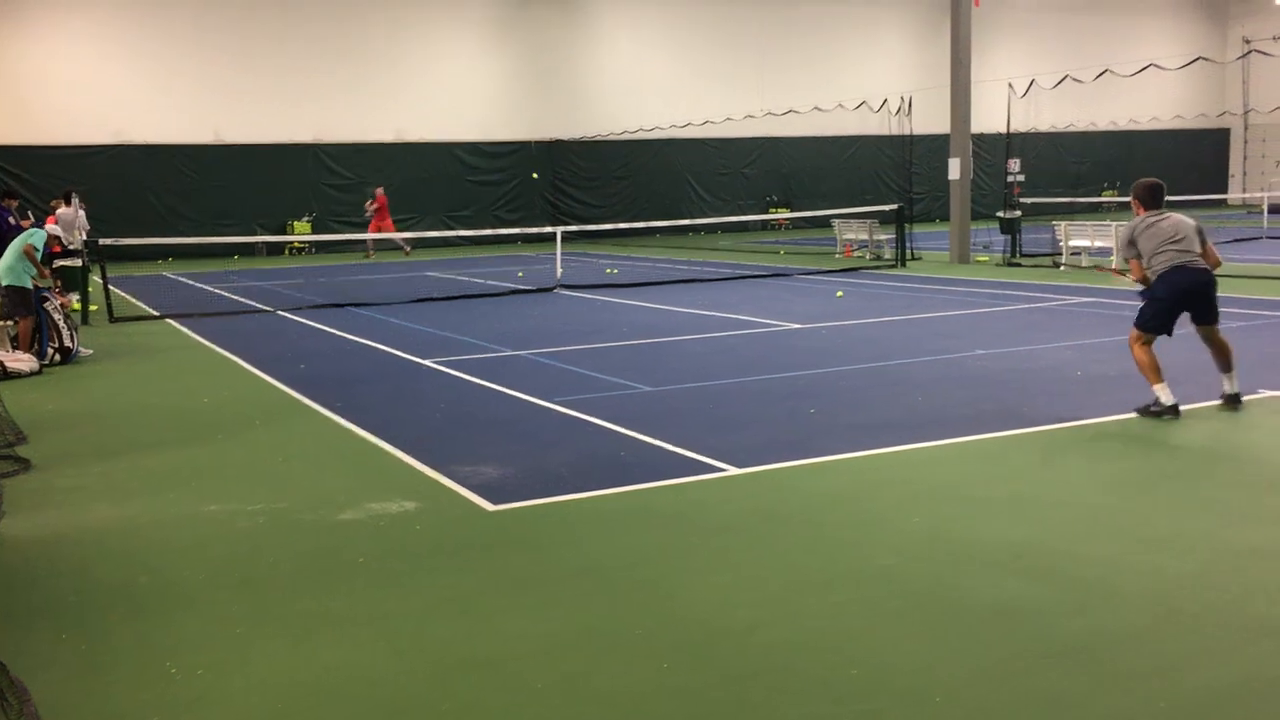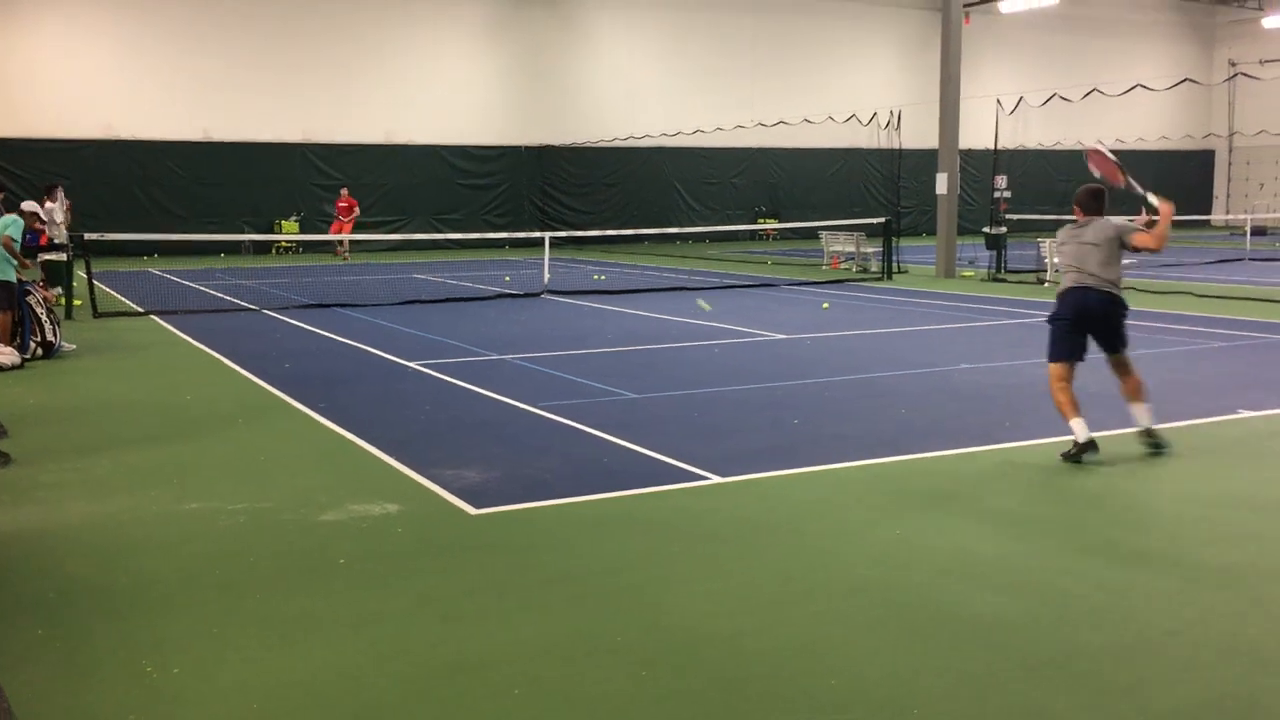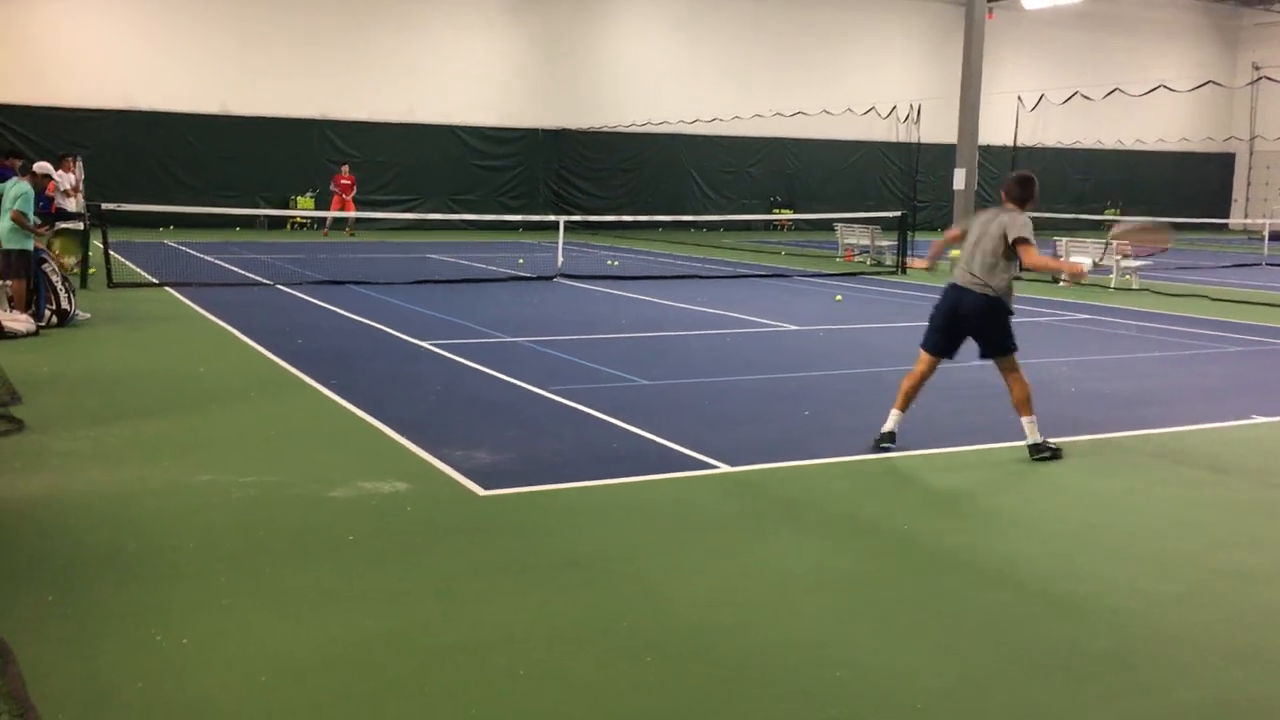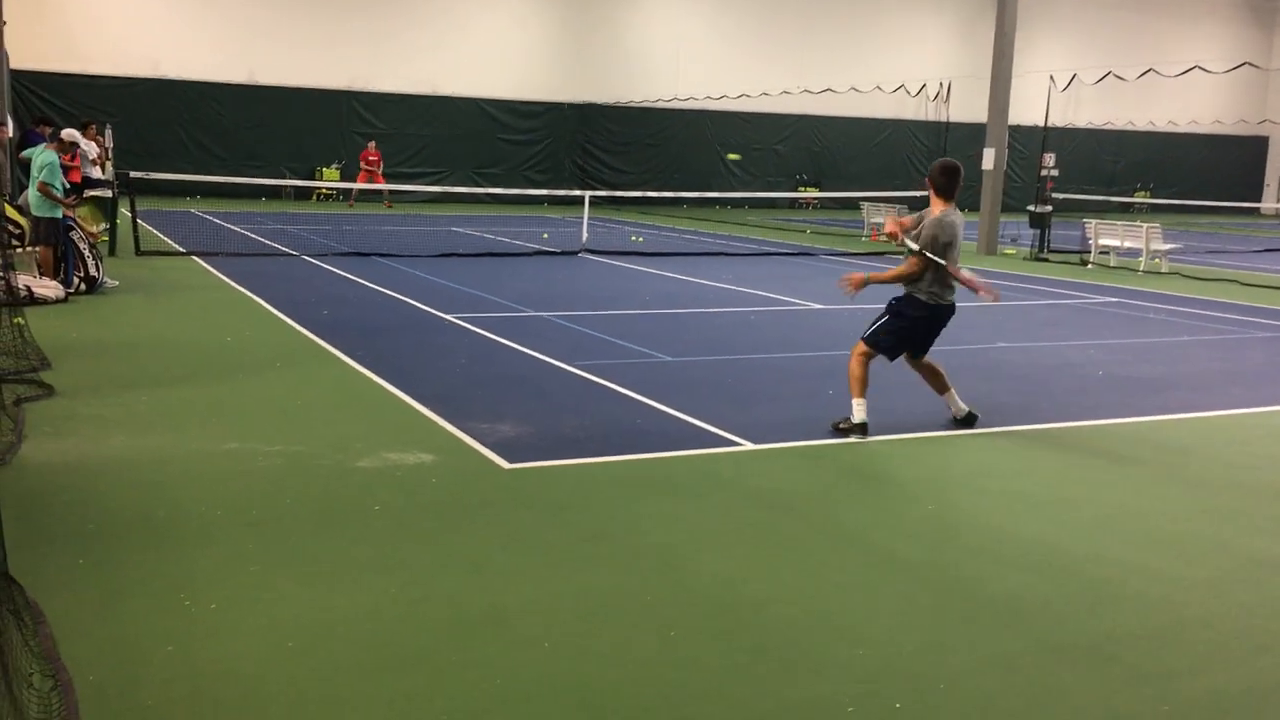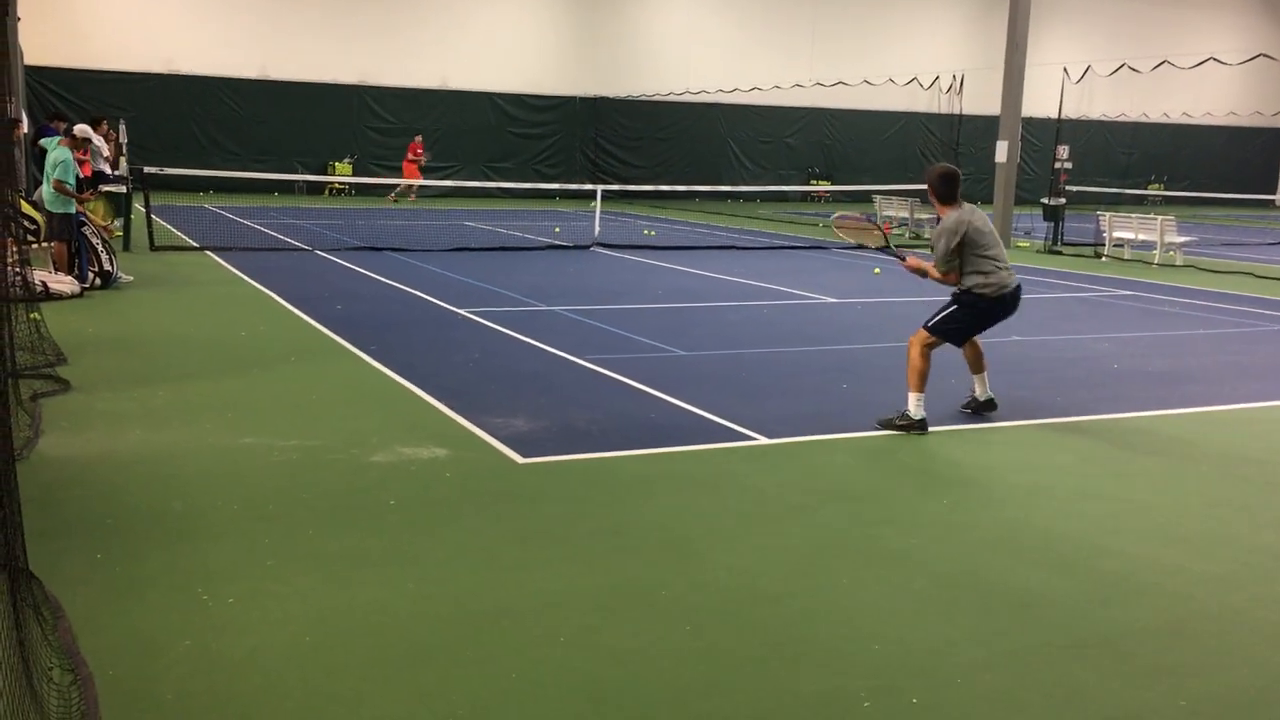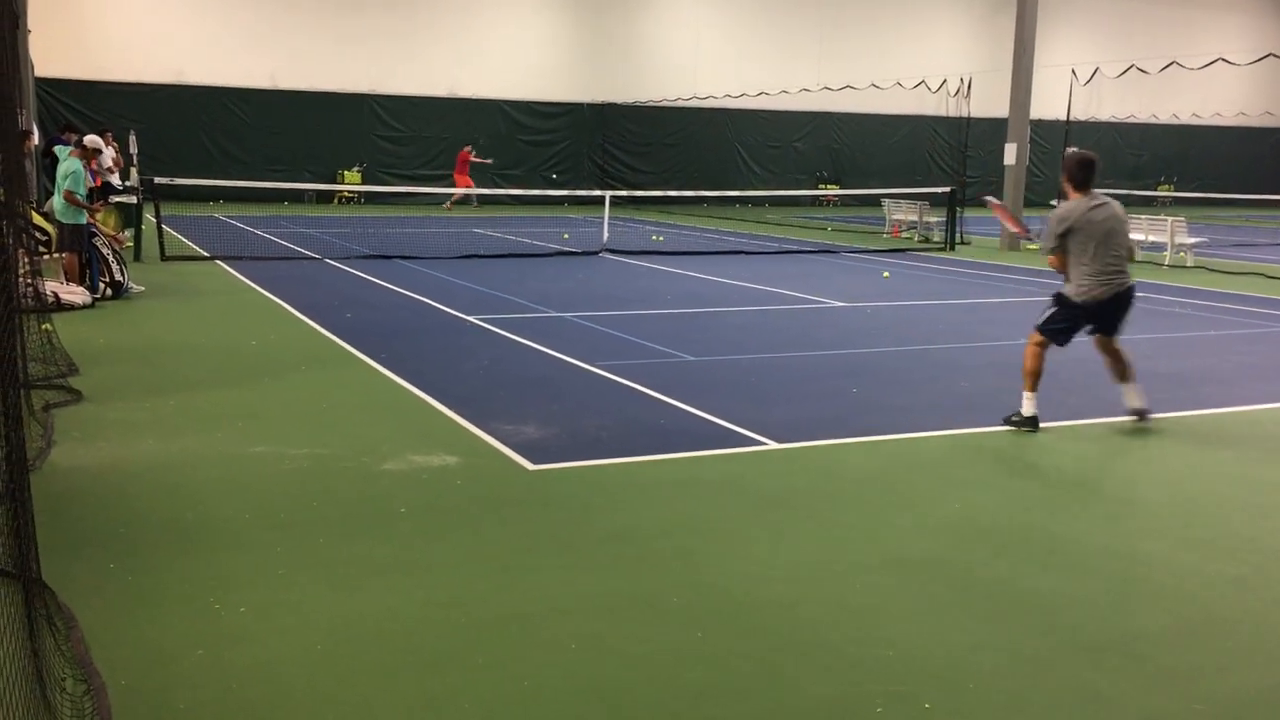
dt=0.4s
person 1, frame 1
left shoulder: (1131, 229)
right shoulder: (1187, 221)
left elbow: (1139, 275)
right elbow: (1215, 261)
left wrist: (1152, 285)
left hip: (1169, 283)
right hip: (1203, 279)
left knee: (1139, 342)
right knee: (1212, 336)
left ankle: (1166, 401)
right ankle: (1232, 390)
person 1, frame 2
left shoulder: (1063, 235)
right shoulder: (1116, 227)
right elbow: (1155, 244)
right wrist: (1166, 215)
left hip: (1071, 301)
right hip: (1107, 302)
left knee: (1060, 381)
right knee: (1123, 368)
left ankle: (1083, 438)
right ankle: (1146, 429)
person 1, frame 3
left shoulder: (984, 215)
right shoulder: (1018, 222)
left elbow: (952, 235)
right elbow: (1030, 260)
left wrist: (931, 258)
right wrist: (1064, 267)
left hip: (956, 298)
right hip: (989, 304)
left knee: (922, 369)
right knee: (1012, 374)
left ankle: (889, 431)
right ankle: (1035, 441)
person 1, frame 4
left shoulder: (937, 225)
right shoulder: (950, 215)
left elbow: (912, 271)
right elbow: (904, 224)
left wrist: (867, 278)
right wrist: (894, 224)
left hip: (917, 305)
right hip: (939, 306)
left knee: (860, 354)
right knee: (916, 359)
left ankle: (858, 420)
right ankle: (961, 412)
person 1, frame 5
left shoulder: (947, 228)
right shoulder: (971, 212)
left elbow: (949, 277)
left wrist: (921, 266)
right wrist: (927, 264)
left hip: (984, 298)
right hip: (1009, 293)
left knee: (919, 344)
right knee: (965, 334)
left ankle: (915, 415)
right ankle: (984, 397)
person 1, frame 6
left shoulder: (1062, 216)
right shoulder: (1115, 208)
left elbow: (1059, 265)
right elbow: (1128, 254)
left wrist: (1058, 257)
left hip: (1083, 298)
right hip: (1121, 293)
left knee: (1036, 344)
right knee: (1106, 344)
left ankle: (1028, 412)
right ankle: (1136, 404)
